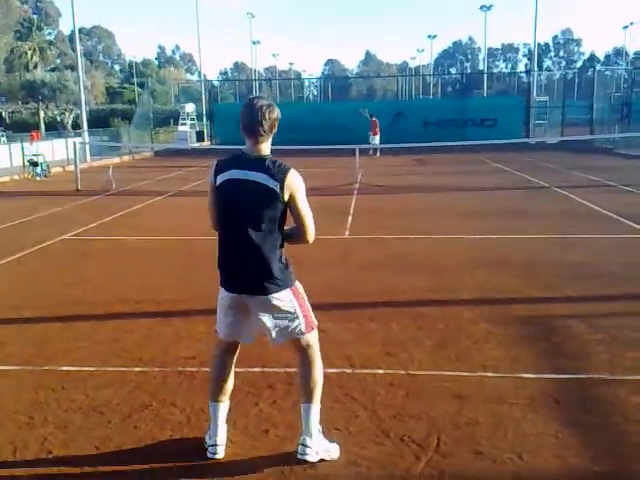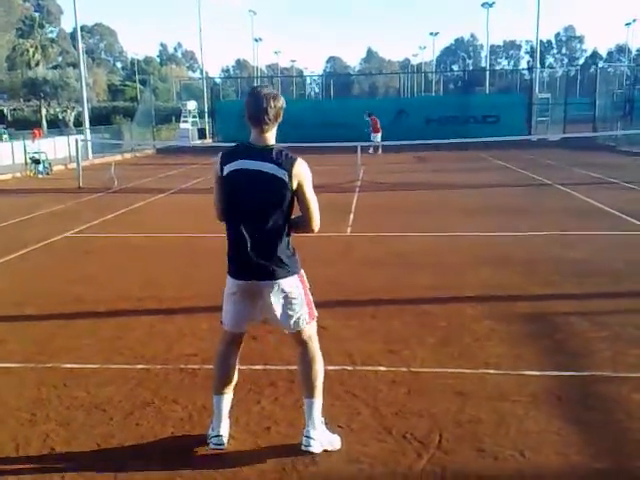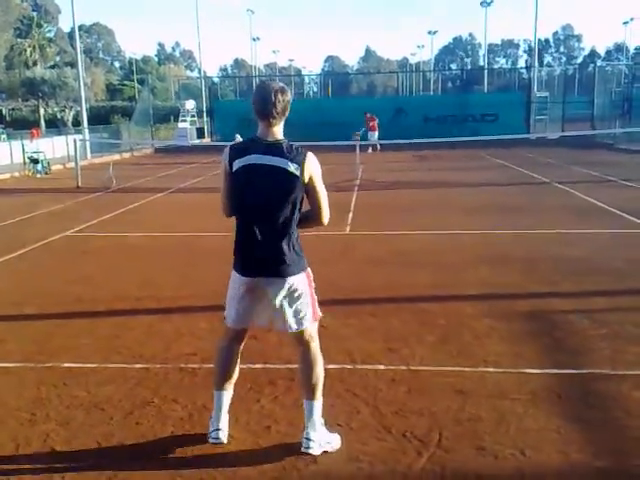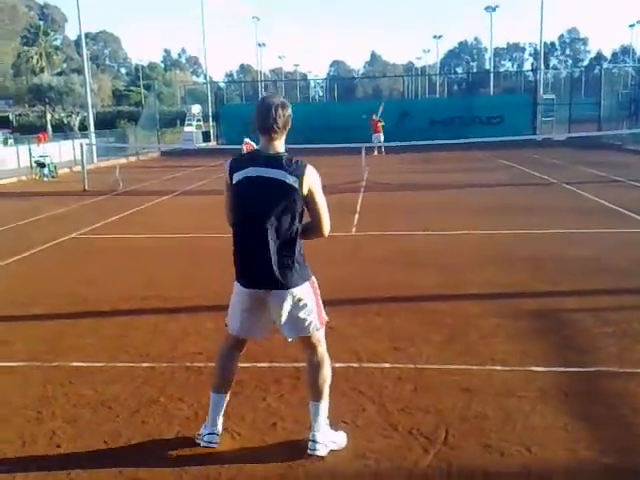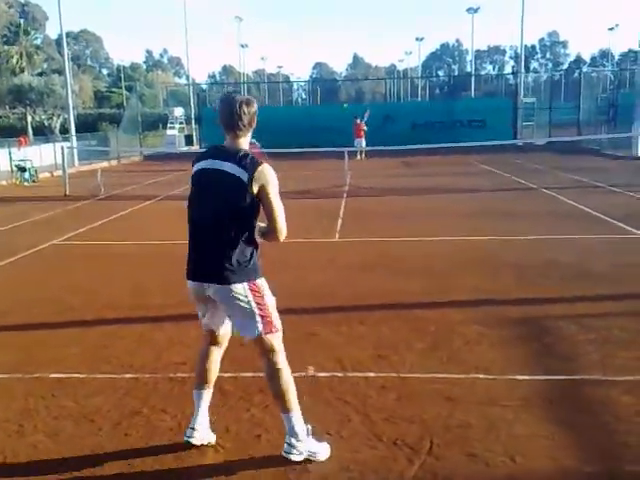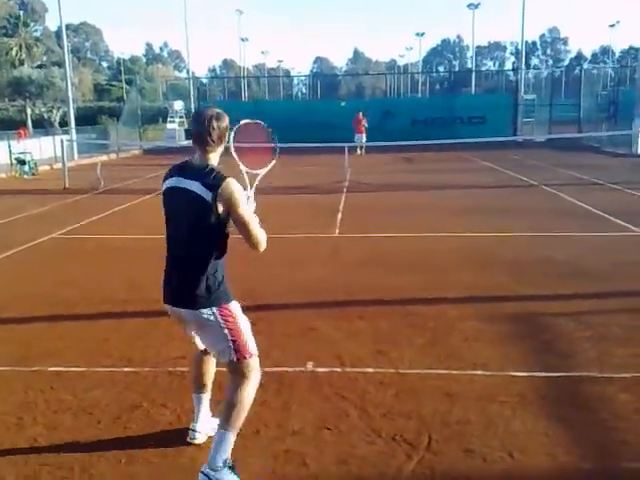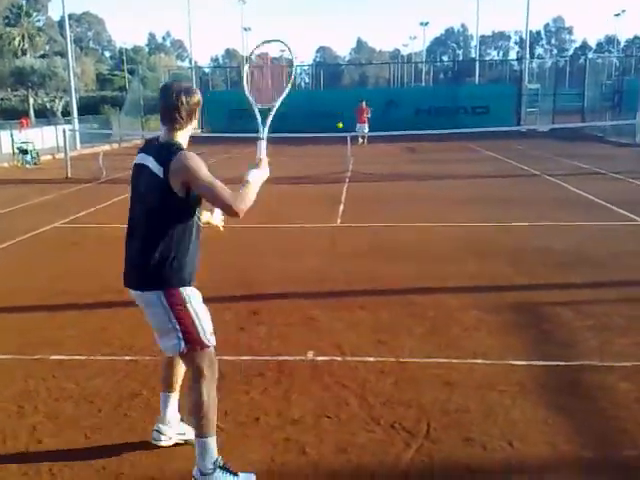
dt=0.2s
person 1, frame 1
left shoulder: (220, 170)
right shoulder: (287, 176)
left elbow: (216, 224)
right elbow: (307, 235)
left hip: (232, 282)
right hip: (274, 284)
left knee: (225, 350)
right knee: (309, 348)
left ankle: (215, 436)
right ankle: (311, 439)
person 1, frame 2
left shoulder: (226, 159)
right shoulder: (294, 166)
left elbow: (222, 214)
right elbow: (312, 224)
left hip: (240, 272)
right hip: (282, 271)
left knee: (230, 342)
right knee: (308, 342)
left ankle: (219, 428)
right ankle: (314, 431)
person 1, frame 3
left shoulder: (233, 155)
right shoulder: (304, 160)
left elbow: (228, 209)
right elbow: (321, 217)
left hip: (247, 268)
right hip: (288, 269)
left knee: (232, 338)
right knee: (308, 344)
left ankle: (218, 423)
right ankle: (314, 432)
person 1, frame 4
left shoulder: (235, 168)
right shoulder: (305, 172)
left elbow: (232, 220)
right elbow: (321, 229)
left hip: (249, 280)
right hip: (292, 280)
left knee: (232, 346)
right knee: (316, 348)
left ankle: (211, 428)
right ankle: (319, 433)
person 1, frame 5
left shoulder: (199, 162)
right shoulder: (260, 171)
right elbow: (279, 234)
left hip: (200, 275)
right hip: (238, 277)
left knee: (214, 340)
right knee: (274, 353)
left ankle: (198, 426)
right ankle: (297, 439)
person 1, frame 6
left shoulder: (172, 177)
right shoulder: (225, 187)
right elbow: (258, 243)
right wrist: (250, 217)
left hip: (175, 294)
right hip: (208, 298)
left knee: (206, 347)
right knee: (247, 373)
left ankle: (200, 422)
person 1, frame 7
left shoulder: (147, 152)
right shoulder: (183, 160)
right elbow: (235, 206)
left wrist: (200, 210)
right wrist: (258, 173)
left hip: (145, 276)
right hip: (164, 282)
left knee: (179, 347)
right knee: (204, 367)
left ankle: (167, 425)
